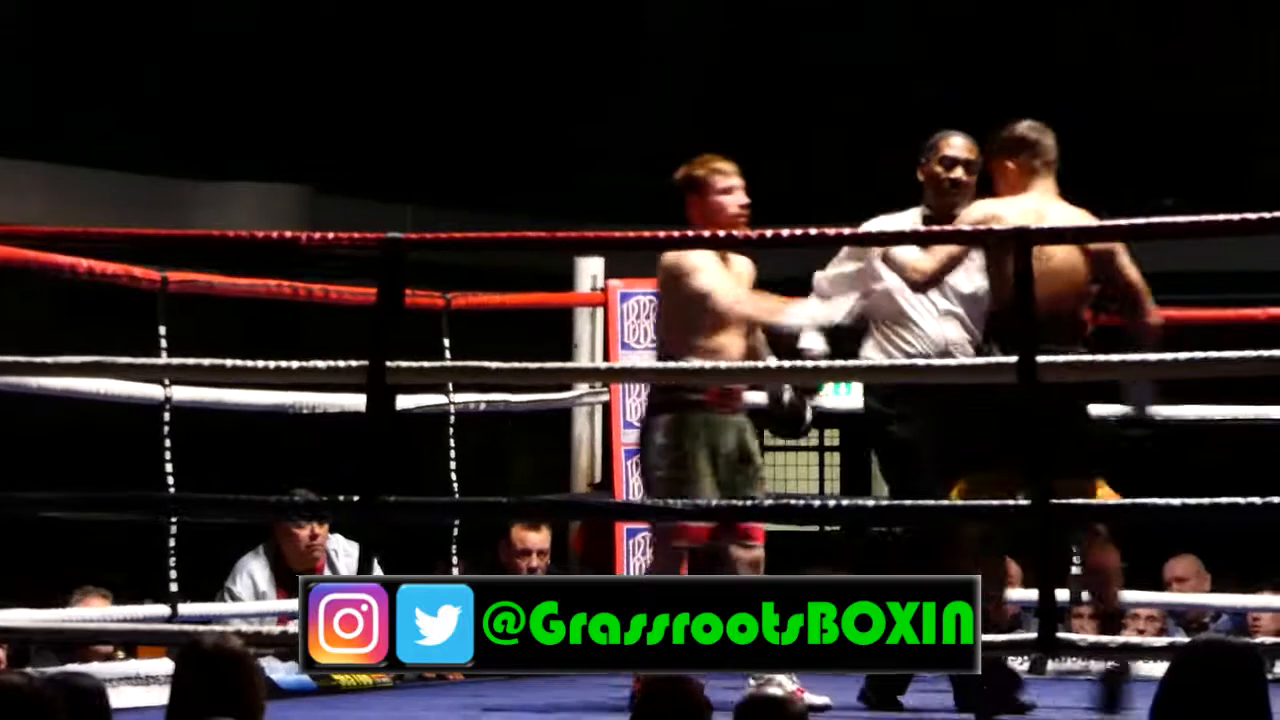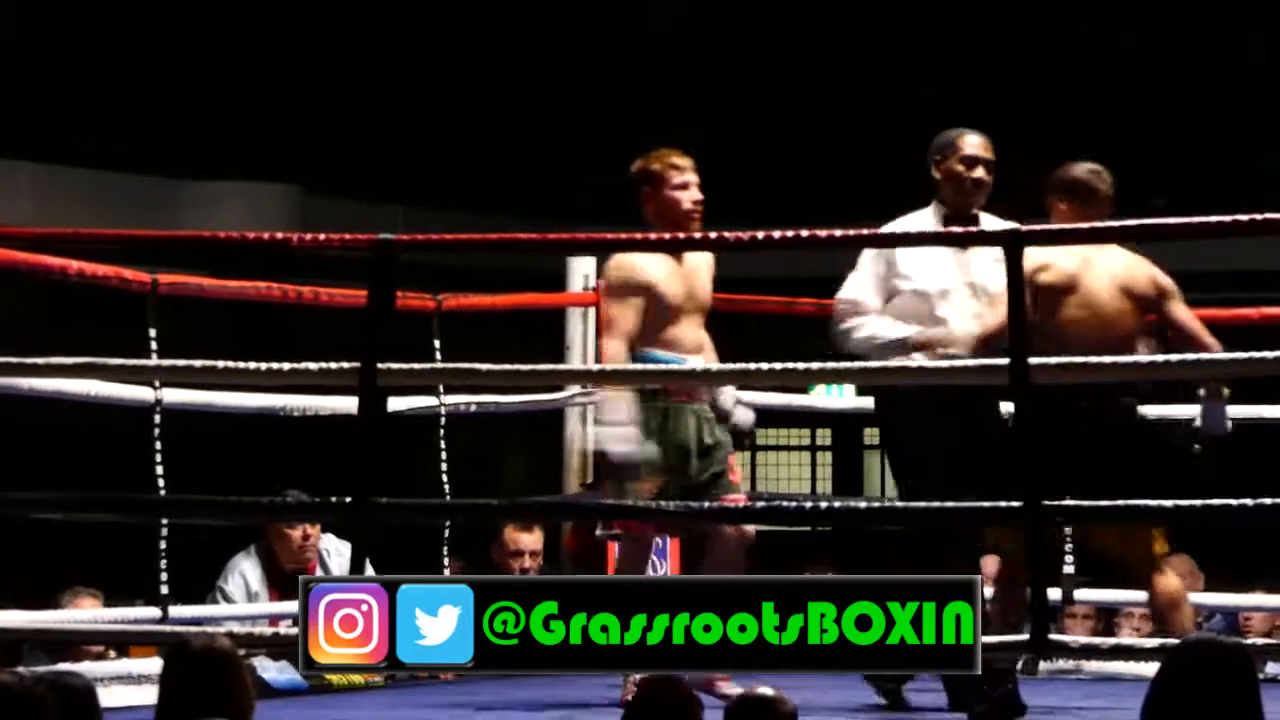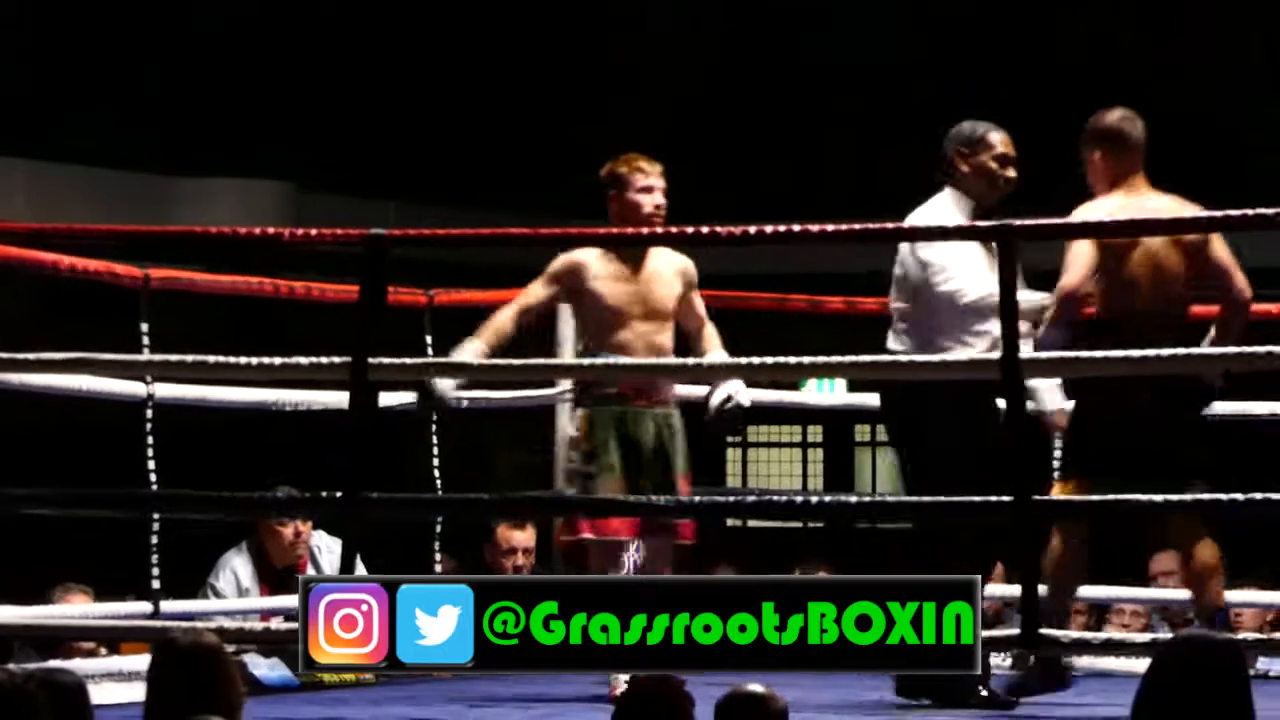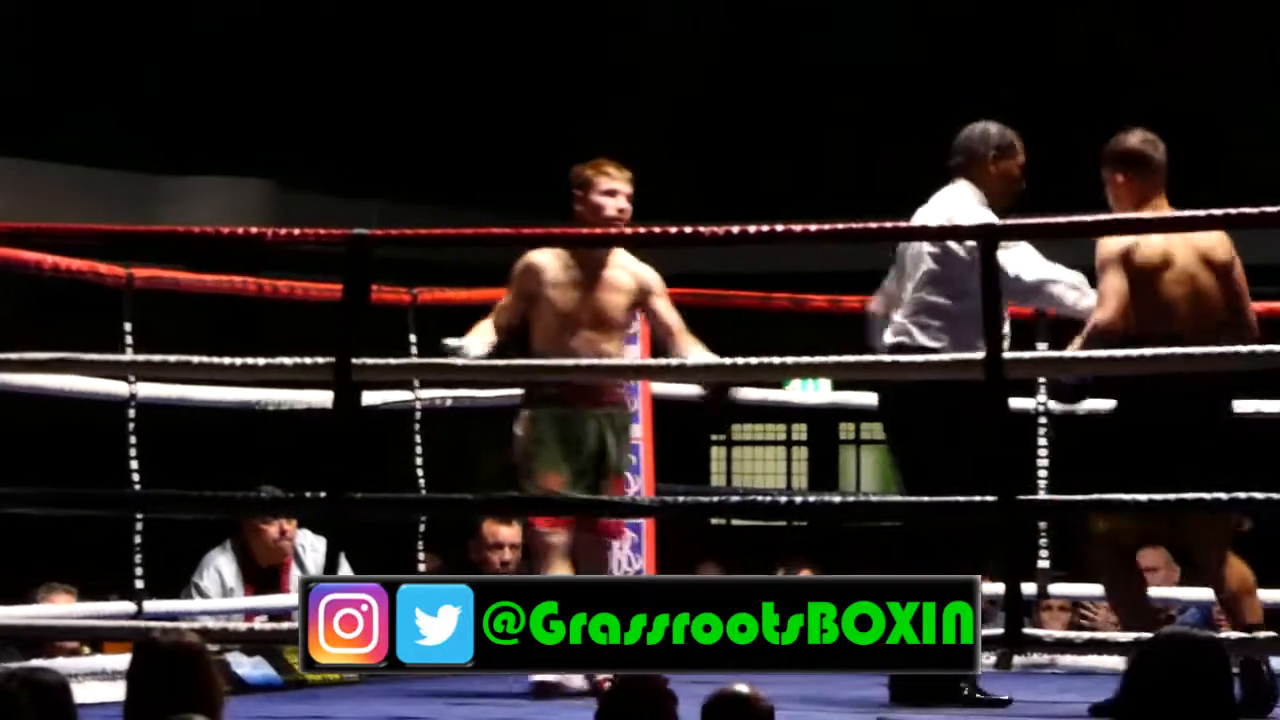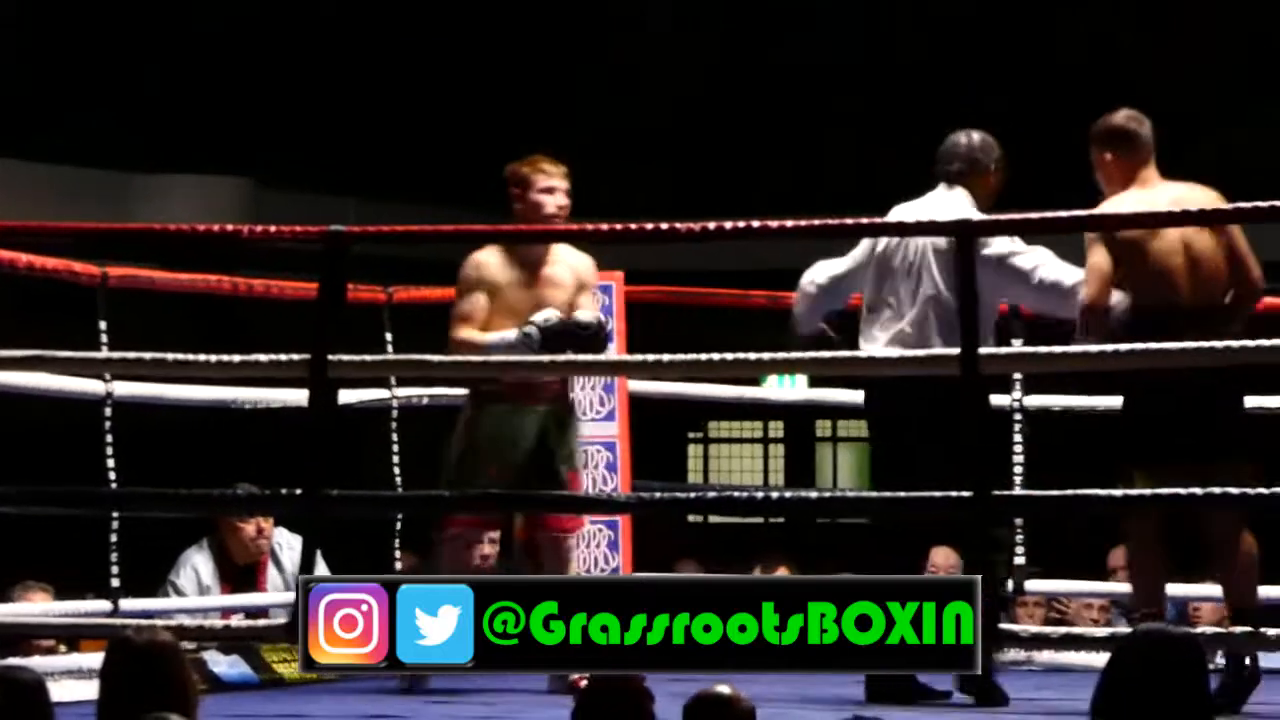
dt=0.2s
person 1, frame 1
right shoulder: (878, 235)
right elbow: (825, 297)
right wrist: (810, 353)
right hip: (901, 398)
left knee: (948, 534)
right knee: (936, 529)
left ankle: (889, 672)
right ankle: (969, 674)
person 1, frame 2
right shoulder: (896, 238)
right elbow: (851, 324)
right wrist: (921, 339)
left hip: (976, 400)
right hip: (914, 399)
left knee: (968, 530)
right knee: (942, 532)
person 1, frame 3
left shoulder: (982, 233)
right shoulder: (935, 225)
left elbow: (1007, 327)
right elbow: (963, 296)
left wrist: (1048, 397)
left hip: (966, 394)
right hip: (929, 393)
left knee: (983, 525)
right knee: (954, 529)
left ankle: (933, 665)
right ankle: (951, 672)
person 1, frame 4
left shoulder: (936, 215)
right shoulder: (970, 222)
left elbow: (884, 305)
right elbow: (1034, 281)
left hip: (914, 385)
right hip: (938, 390)
right knee: (962, 527)
left ankle: (921, 670)
right ankle: (939, 671)
person 1, frame 5
left shoulder: (896, 220)
right shoulder: (978, 232)
left elbow: (823, 283)
right elbow: (1055, 284)
left wrist: (807, 324)
left hip: (887, 388)
right hip: (944, 393)
left knee: (900, 531)
right knee: (976, 528)
left ankle: (889, 671)
right ankle: (979, 668)
person 2, frame 1
left shoulder: (988, 214)
right shoulder: (1094, 230)
left elbow: (922, 275)
right elbow: (1148, 317)
left wrist: (889, 249)
right hip: (1065, 376)
left knee: (984, 524)
right knee: (1087, 520)
right ankle: (1113, 645)
person 2, frame 2
left shoulder: (1039, 261)
right shoulder: (1146, 273)
left elbow: (992, 336)
right elbow: (1209, 354)
right wrist: (1215, 402)
left hip: (1057, 422)
right hip: (1119, 429)
left knee: (1022, 557)
right knee: (1146, 561)
person 2, frame 3
left shoulder: (1093, 214)
right shoulder: (1190, 216)
left elbow: (1074, 289)
right elbow: (1240, 295)
left wrist: (1046, 334)
right wrist: (1211, 348)
left hip: (1110, 388)
right hip: (1173, 379)
left knee: (1071, 522)
right knee: (1187, 524)
left ankle: (1048, 655)
person 2, frame 4
left shoulder: (1121, 240)
right shoulder: (1217, 238)
left elbow: (1109, 323)
left hip: (1151, 400)
right hip: (1206, 400)
left knee: (1110, 538)
right knee: (1213, 545)
person 2, frame 5
left shoulder: (1113, 216)
right shoulder: (1209, 200)
left elbow: (1094, 303)
right elbow: (1252, 285)
left wrist: (1092, 344)
left hip: (1158, 371)
right hip: (1217, 365)
left knee: (1143, 519)
right knee: (1227, 516)
right ankle: (1240, 651)
person 3, frame 1
left shoulder: (740, 264)
right shoulder: (683, 261)
right elbow: (735, 308)
left wrist: (784, 385)
right wrist: (816, 311)
left hip: (730, 416)
right hip: (682, 415)
left knee: (745, 551)
right knee: (675, 547)
left ankle: (768, 675)
person 3, frame 2
left shoulder: (702, 260)
right shoulder: (630, 264)
right elbow: (613, 347)
left wrist: (724, 395)
right wrist: (615, 422)
left hip: (697, 410)
right hip: (650, 408)
left knee: (733, 531)
right knee: (638, 542)
right ankle: (637, 670)
person 3, frame 3
left shoulder: (679, 266)
right shoulder: (580, 264)
left elbow: (700, 327)
right elbow: (517, 313)
left wrist: (727, 375)
right wrist: (462, 358)
left hip: (661, 410)
right hip: (605, 409)
left knee: (665, 542)
right knee: (607, 541)
right ankle: (620, 667)
person 3, frame 4
left shoulder: (638, 275)
right shoulder: (540, 265)
left elbow: (677, 337)
right elbow: (498, 323)
left wrist: (705, 365)
right wrist: (469, 345)
left hip: (607, 411)
right hip: (551, 409)
left knee: (597, 542)
right knee: (553, 537)
person 3, frame 5
left shoulder: (579, 266)
right shoulder: (484, 265)
left elbow: (594, 338)
right elbow: (461, 338)
left wrist: (591, 340)
right wrist: (522, 337)
left hip: (552, 409)
right hip: (493, 407)
left knee: (556, 540)
right knee: (460, 533)
